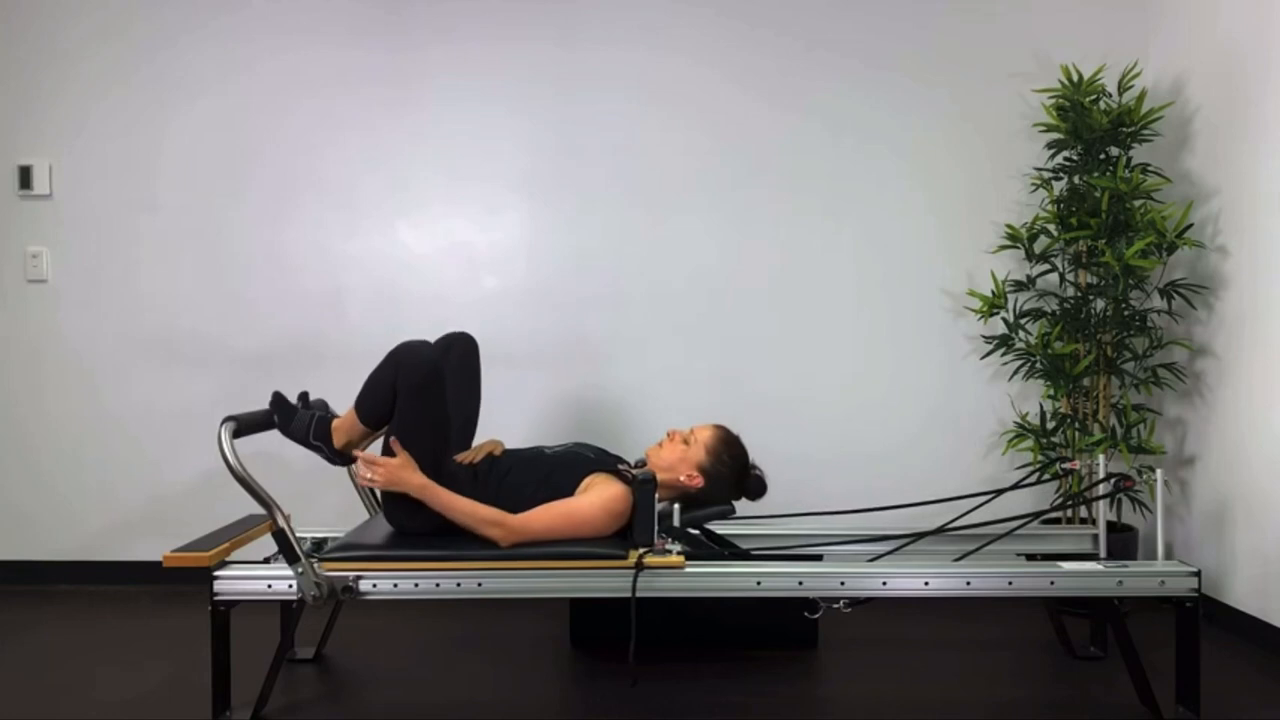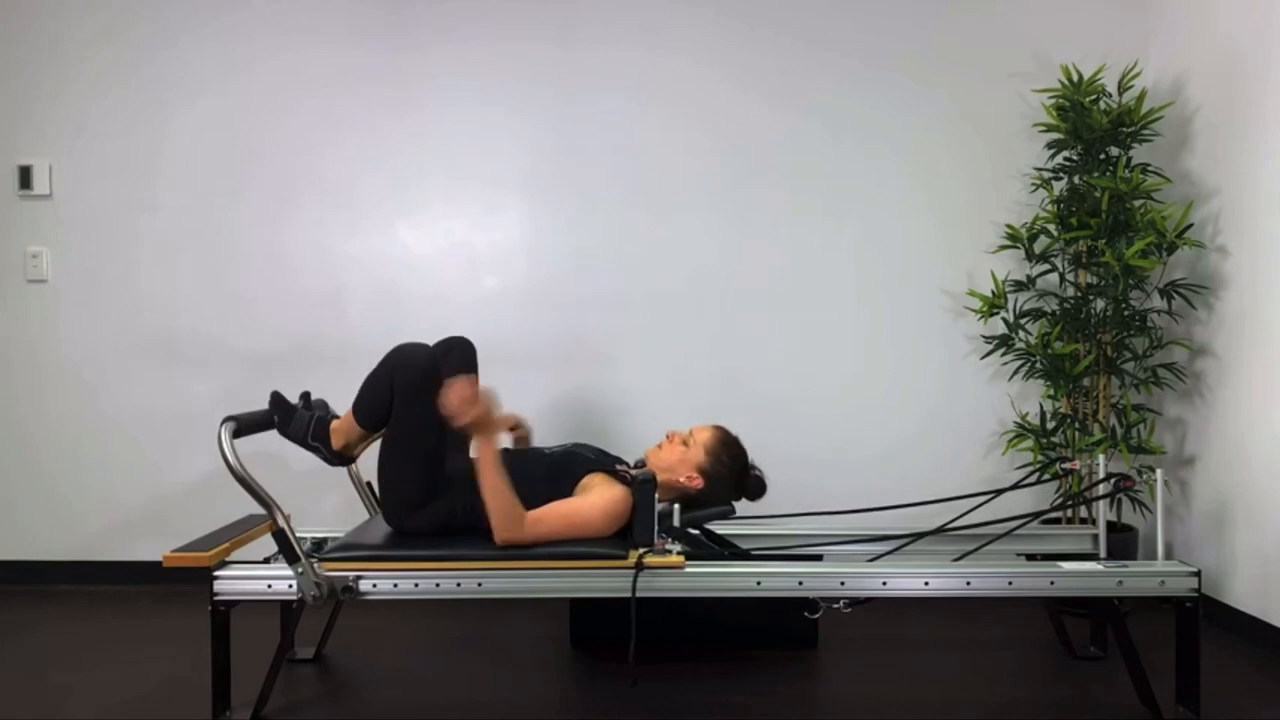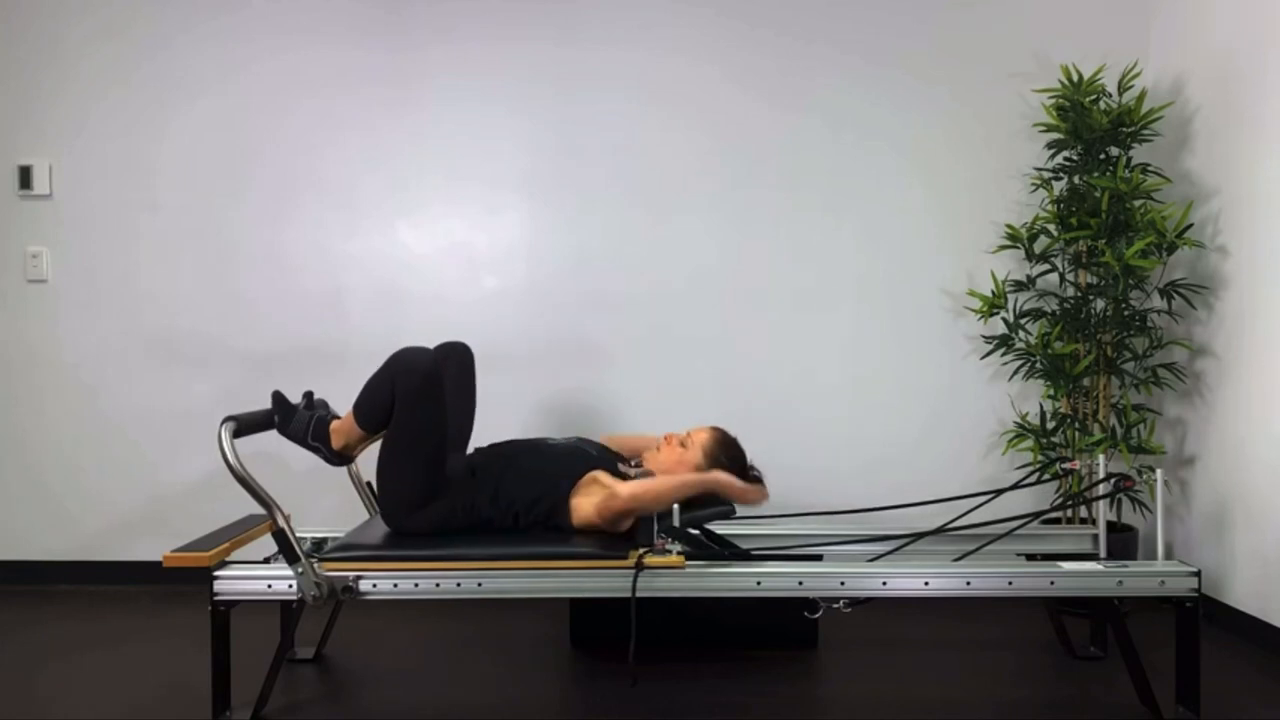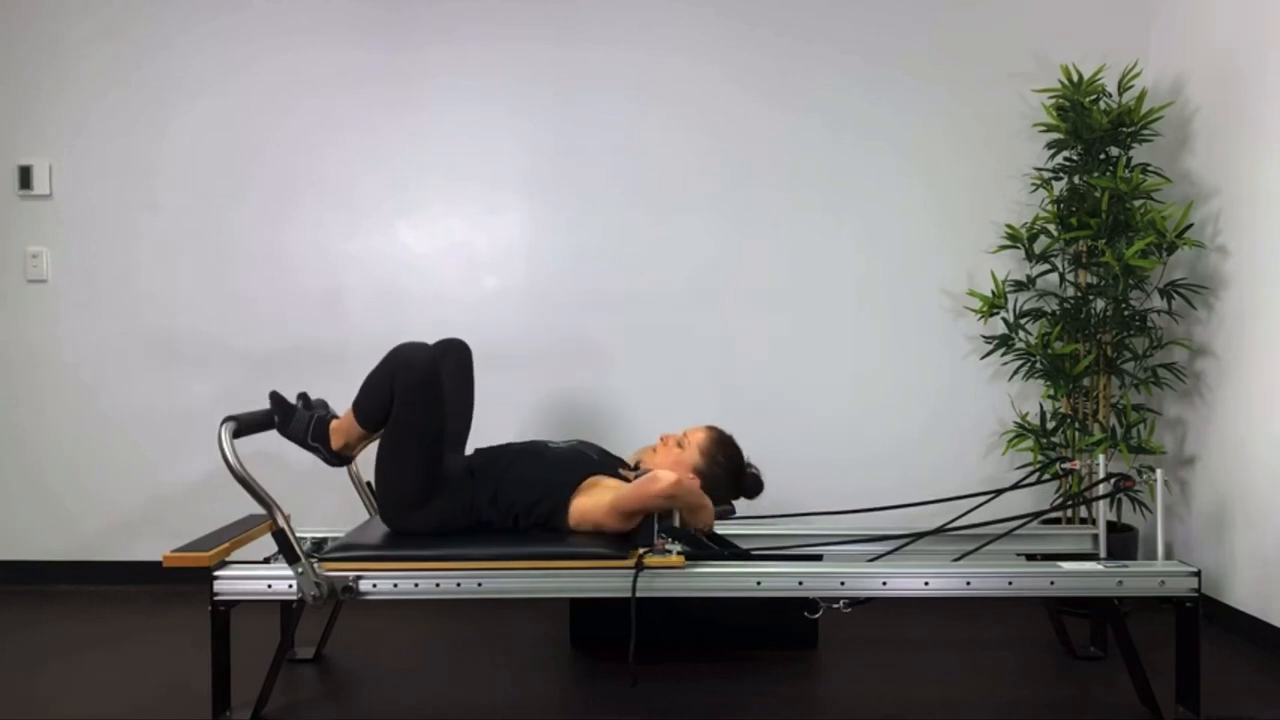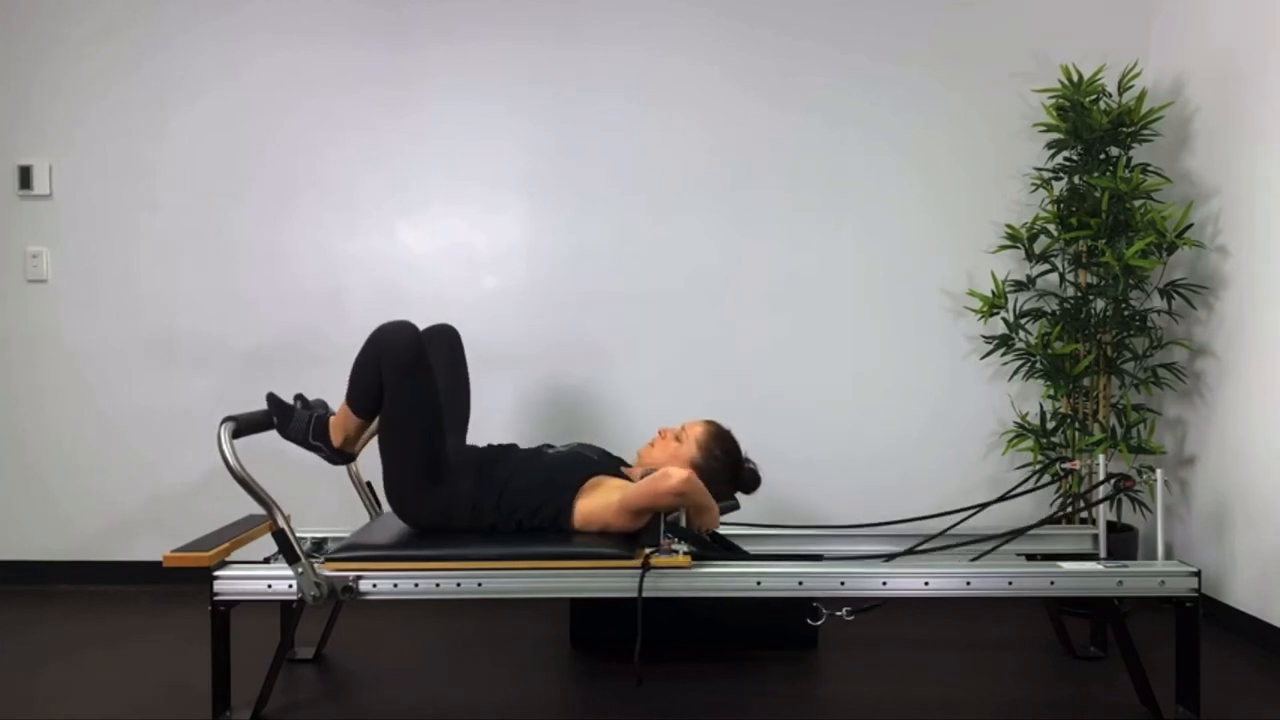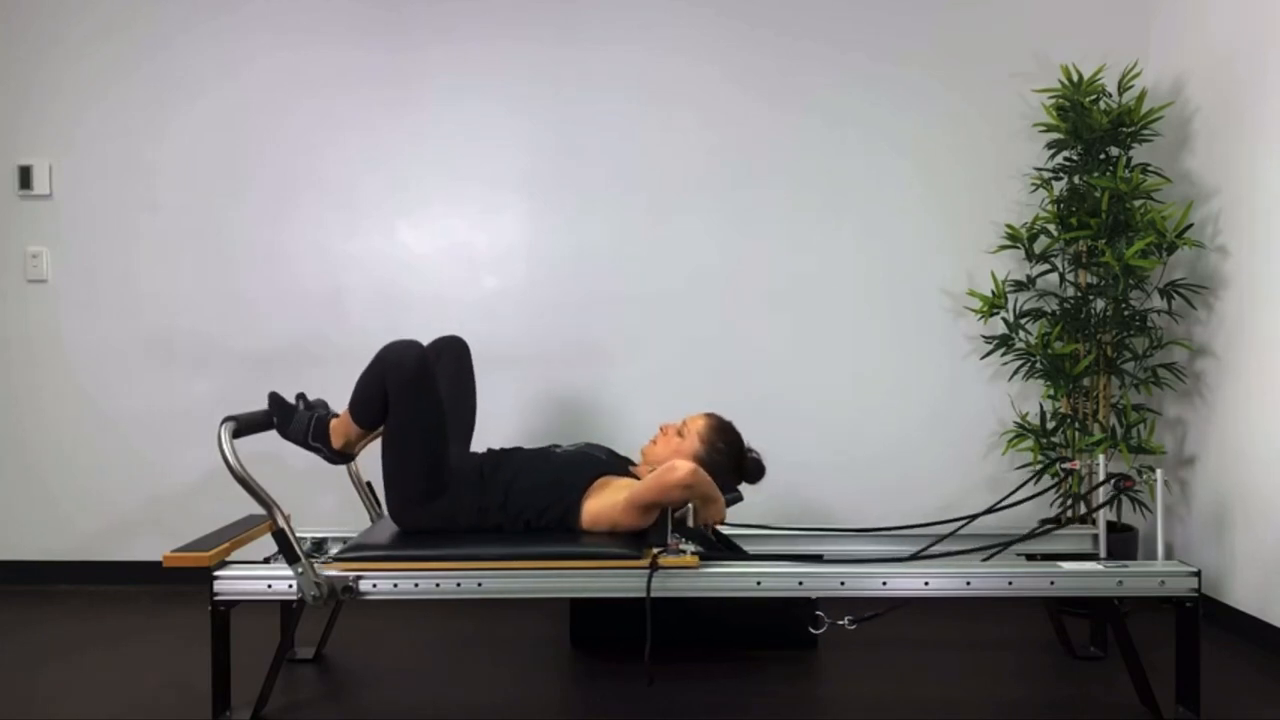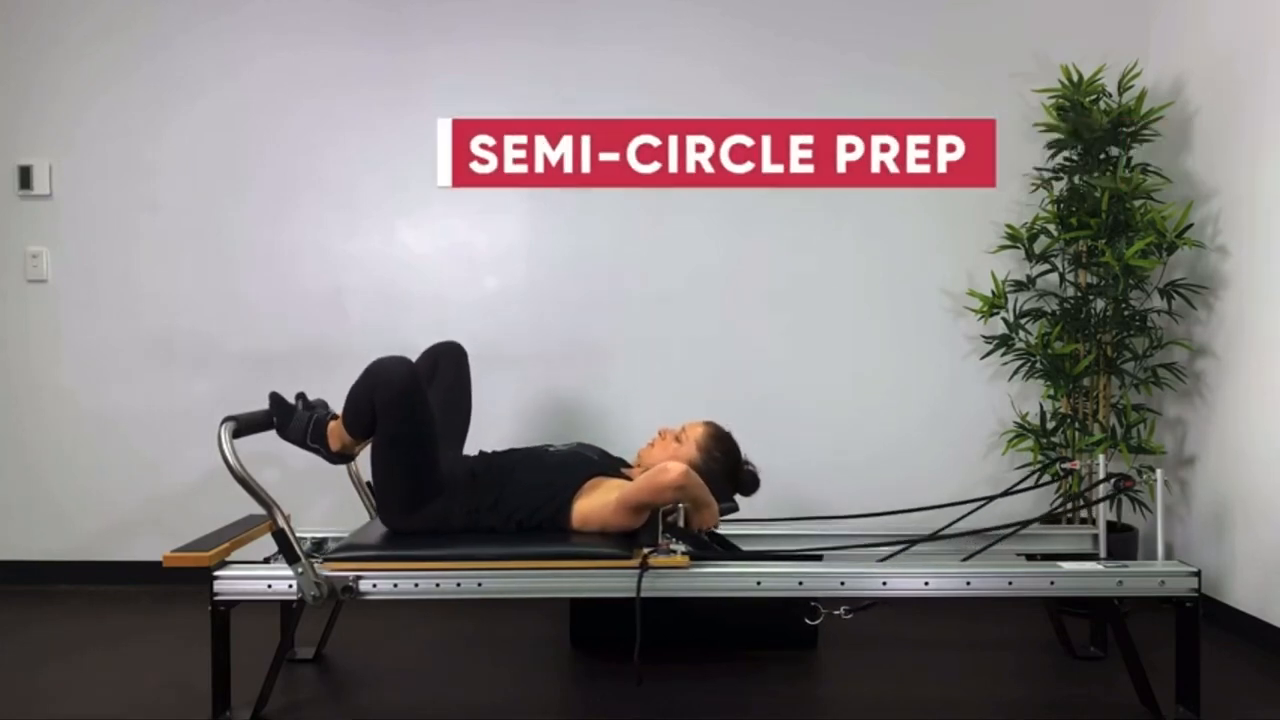
dt=0.4s
person 1, frame 1
left shoulder: (616, 502)
right shoulder: (629, 476)
left elbow: (509, 530)
left wrist: (418, 484)
right wrist: (500, 450)
left hip: (427, 505)
right hip: (453, 479)
left knee: (417, 359)
right knee: (456, 347)
left ankle: (336, 438)
right ankle: (342, 429)
person 1, frame 2
left shoulder: (616, 504)
right shoulder: (627, 478)
left elbow: (511, 530)
left wrist: (485, 436)
right wrist: (517, 436)
left hip: (426, 506)
right hip: (451, 481)
left knee: (414, 360)
right knee: (454, 350)
left ankle: (334, 438)
right ankle: (344, 432)
person 1, frame 3
left shoulder: (619, 510)
right shoulder: (630, 478)
left elbow: (611, 496)
right elbow: (586, 456)
left wrist: (714, 477)
right wrist: (651, 441)
left hip: (424, 506)
right hip: (454, 477)
left knee: (415, 366)
right knee: (451, 355)
left ankle: (333, 439)
right ankle: (341, 431)
person 1, frame 4
left shoulder: (622, 506)
right shoulder: (625, 474)
left elbow: (664, 483)
left wrist: (699, 507)
left hip: (423, 506)
right hip: (454, 478)
left knee: (414, 361)
right knee: (450, 352)
left ankle: (333, 438)
right ankle: (340, 430)
person 1, frame 5
left shoulder: (625, 505)
right shoulder: (626, 476)
left elbow: (674, 482)
left wrist: (703, 510)
left hip: (433, 495)
right hip: (459, 472)
left knee: (398, 339)
right knee: (437, 338)
left ankle: (335, 437)
right ankle: (349, 431)
person 1, frame 6
left shoulder: (633, 503)
right shoulder: (629, 473)
left elbow: (681, 474)
left wrist: (711, 504)
left hip: (433, 503)
right hip: (460, 477)
left knee: (405, 359)
right knee: (448, 349)
left ankle: (334, 437)
right ankle: (345, 428)
person 1, frame 7
left shoulder: (624, 505)
right shoulder: (624, 476)
left elbow: (671, 477)
left wrist: (704, 508)
left hip: (425, 506)
right hip: (451, 479)
left knee: (394, 375)
right knee: (447, 355)
left ankle: (331, 439)
right ankle: (342, 429)
